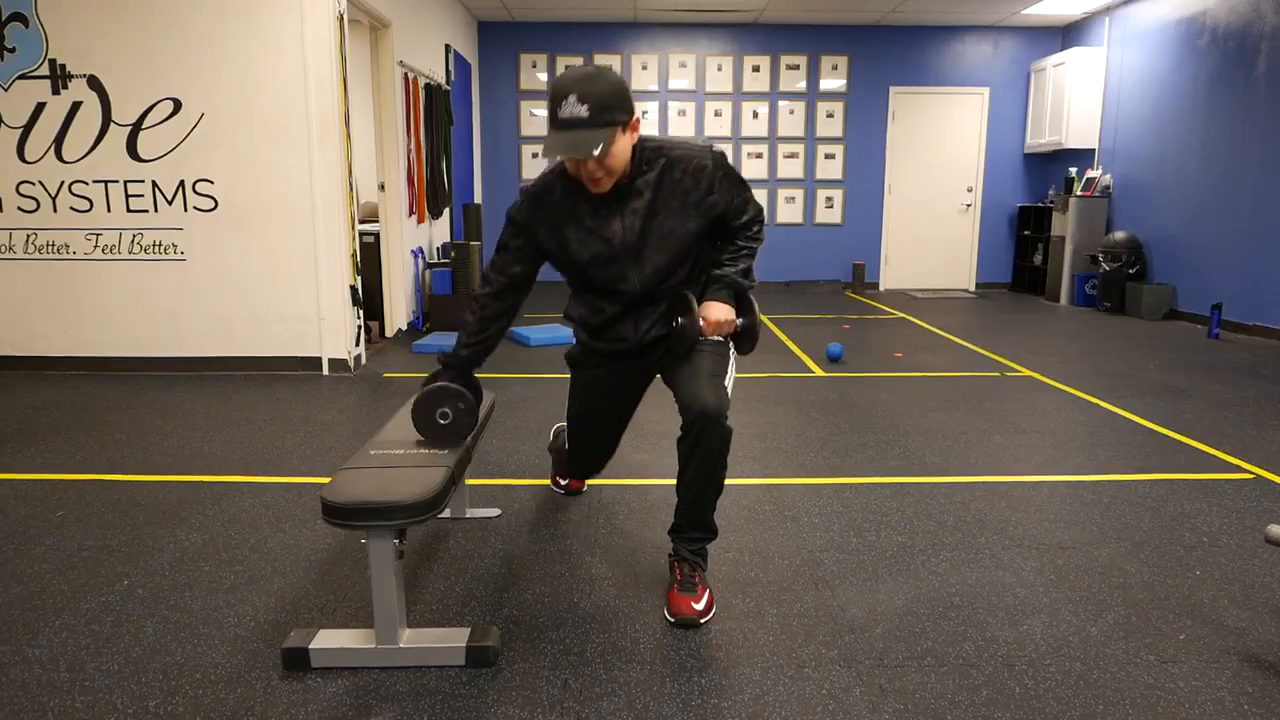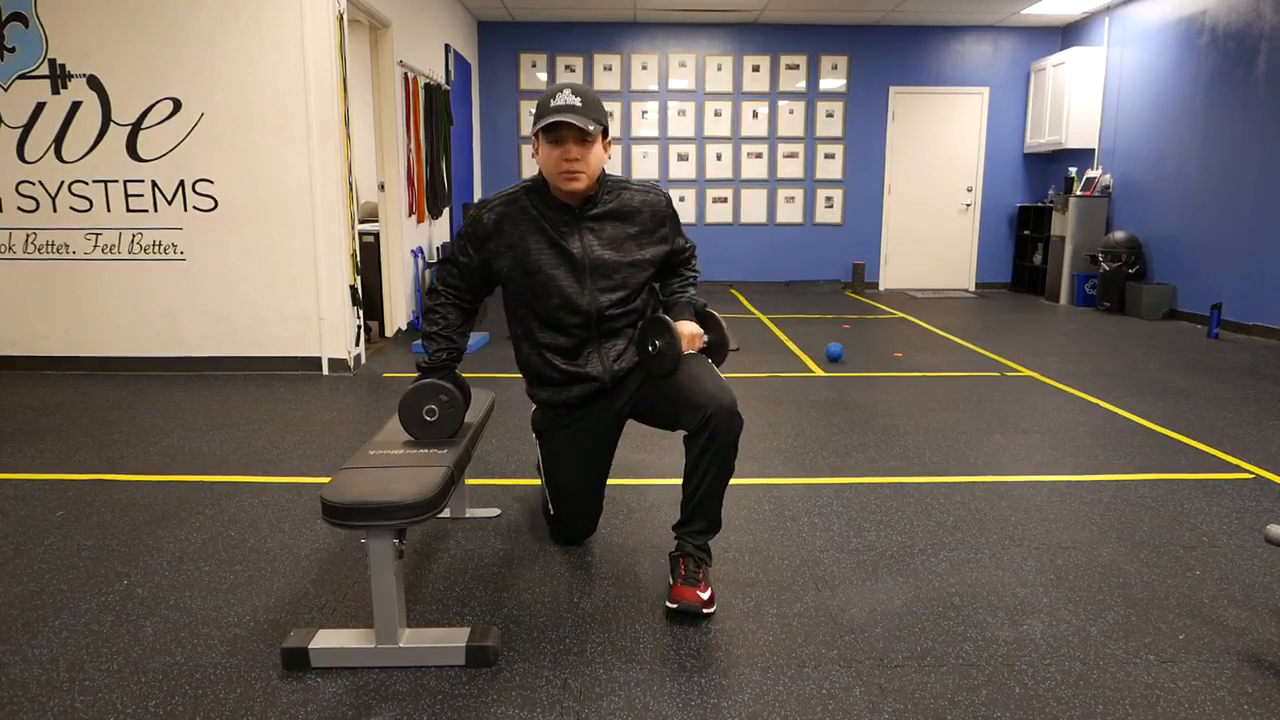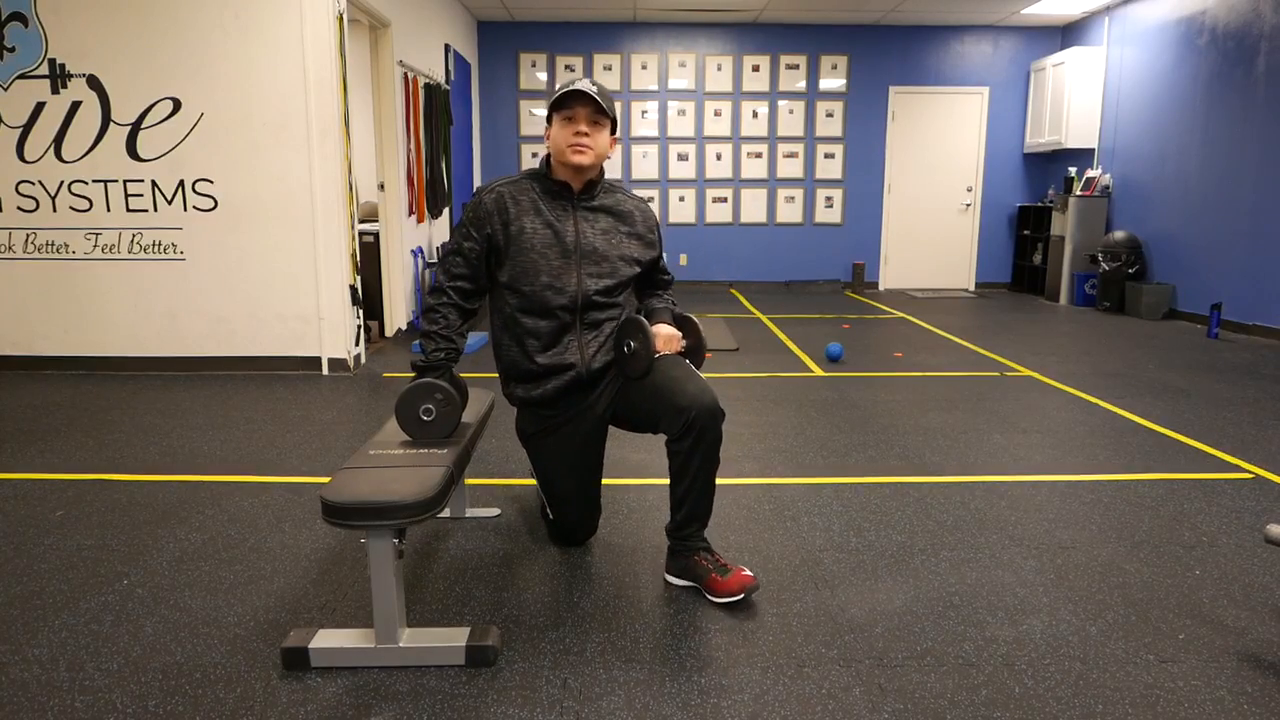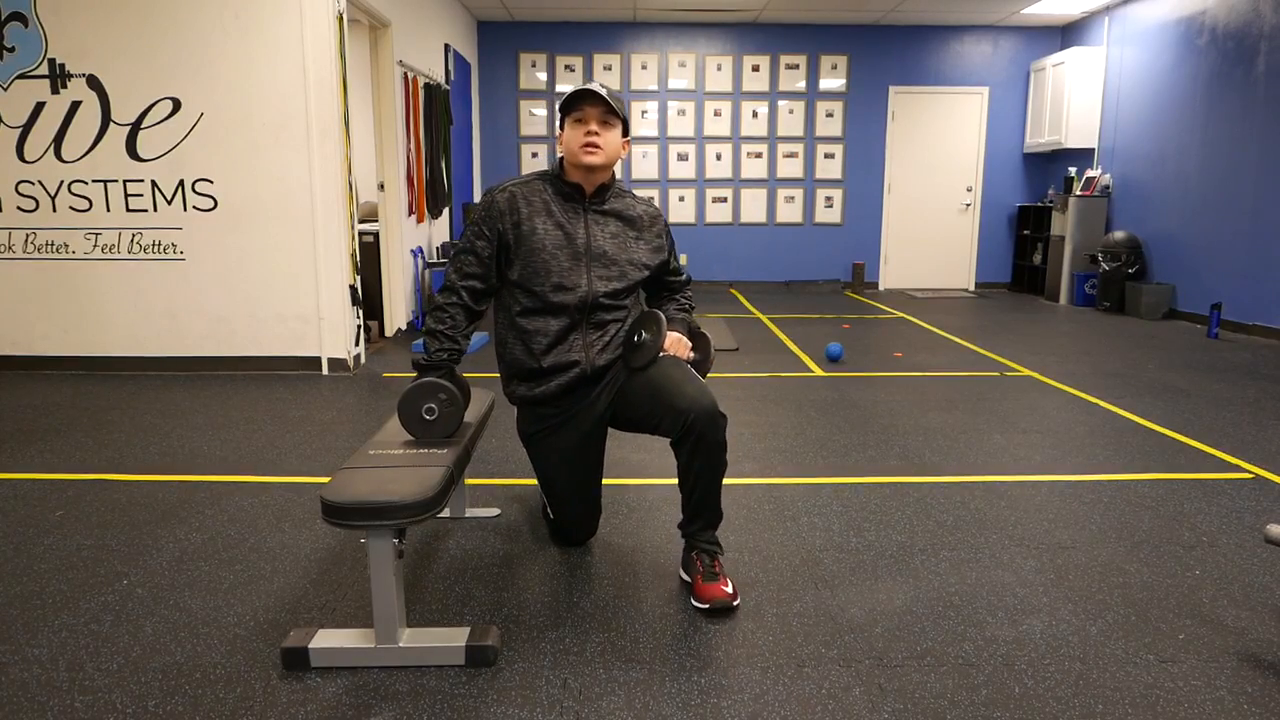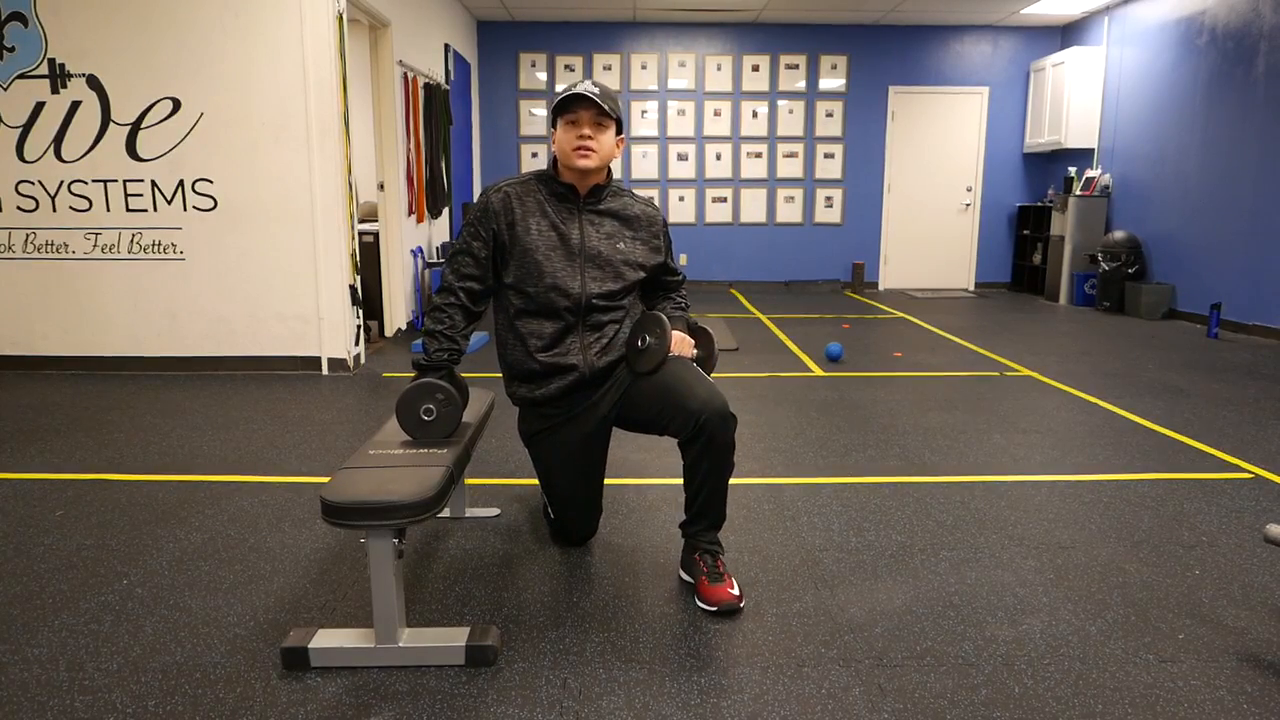
dt=0.5s
person 1, frame 1
left shoulder: (696, 167)
right shoulder: (543, 200)
left elbow: (745, 222)
right elbow: (503, 285)
left wrist: (721, 293)
right wrist: (458, 366)
right hip: (606, 341)
left knee: (706, 413)
right knee: (587, 452)
left ankle: (689, 558)
right ankle: (563, 452)
person 1, frame 2
left shoulder: (647, 207)
right shoulder: (498, 219)
left elbow: (680, 264)
right elbow: (451, 294)
left wrist: (685, 315)
right wrist: (438, 374)
left hip: (642, 358)
right hip: (564, 388)
left knee: (718, 409)
right knee: (571, 527)
left ankle: (691, 554)
right ankle: (554, 456)
person 1, frame 3
left shoulder: (635, 215)
right shoulder: (498, 204)
left elbow: (655, 283)
right elbow: (453, 291)
left wrist: (661, 321)
right wrist: (434, 372)
left hip: (623, 362)
right hip: (546, 391)
left knee: (700, 408)
right knee: (572, 529)
left ankle: (687, 549)
right ankle: (556, 472)
person 1, frame 4
left shoulder: (645, 219)
right shoulder: (508, 204)
left elbow: (672, 287)
right elbow: (462, 291)
left wrist: (676, 328)
right wrist: (436, 371)
left hip: (625, 364)
right hip: (546, 389)
left knee: (701, 413)
right knee: (572, 529)
left ankle: (700, 550)
right ankle: (562, 474)
person 1, frame 5
left shoulder: (643, 217)
right shoulder: (504, 205)
left elbow: (666, 286)
right elbow: (459, 292)
left wrist: (675, 327)
right wrist: (435, 373)
left hip: (628, 366)
right hip: (549, 392)
left knee: (711, 414)
right knee: (573, 530)
left ankle: (701, 550)
right ankle: (564, 476)
